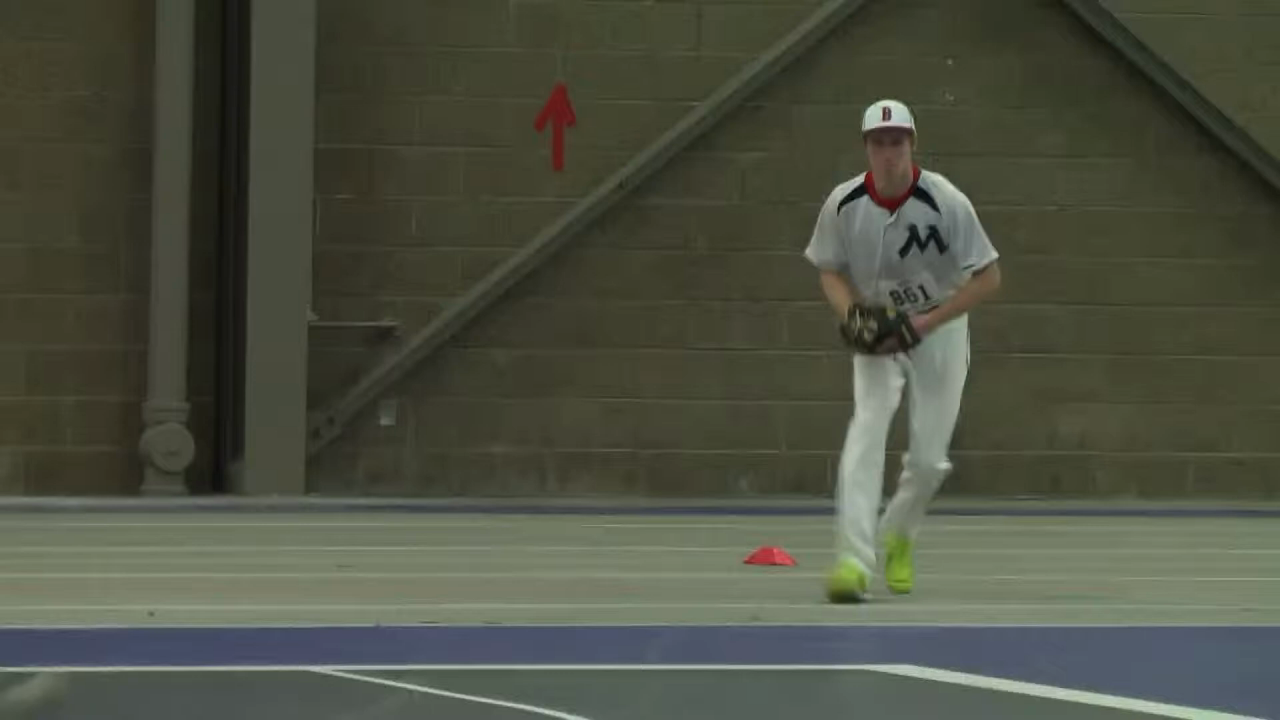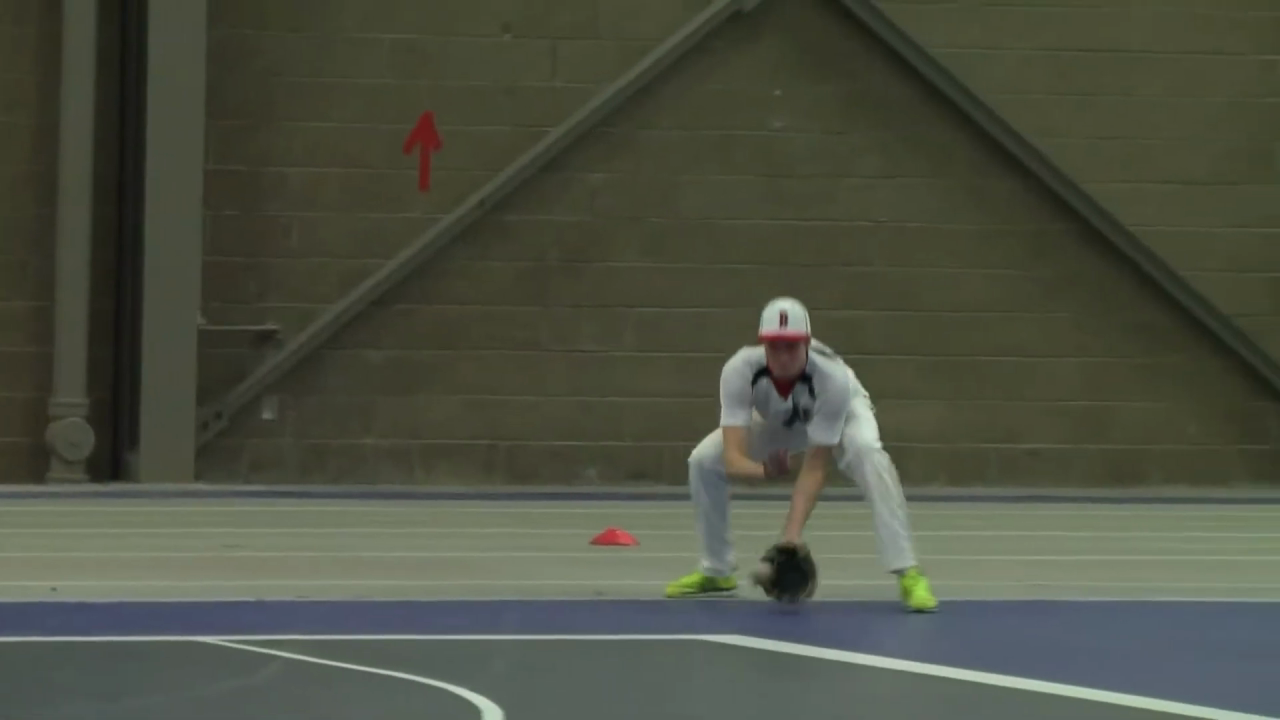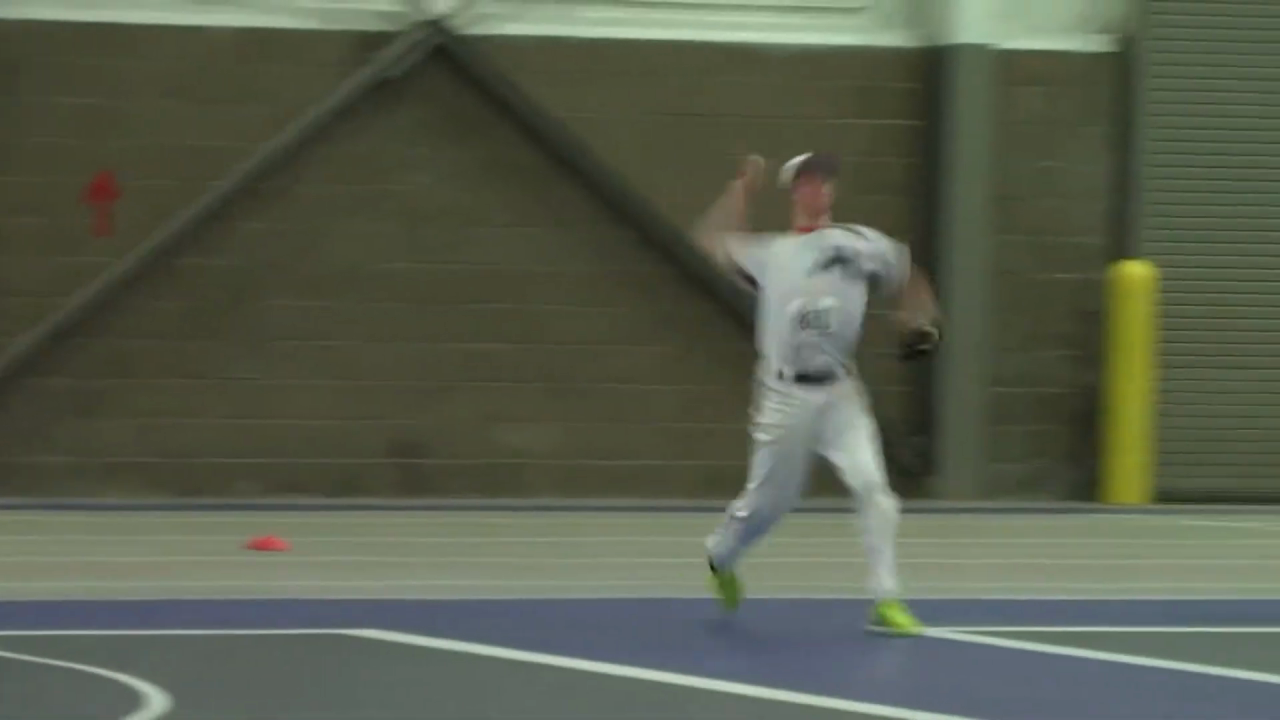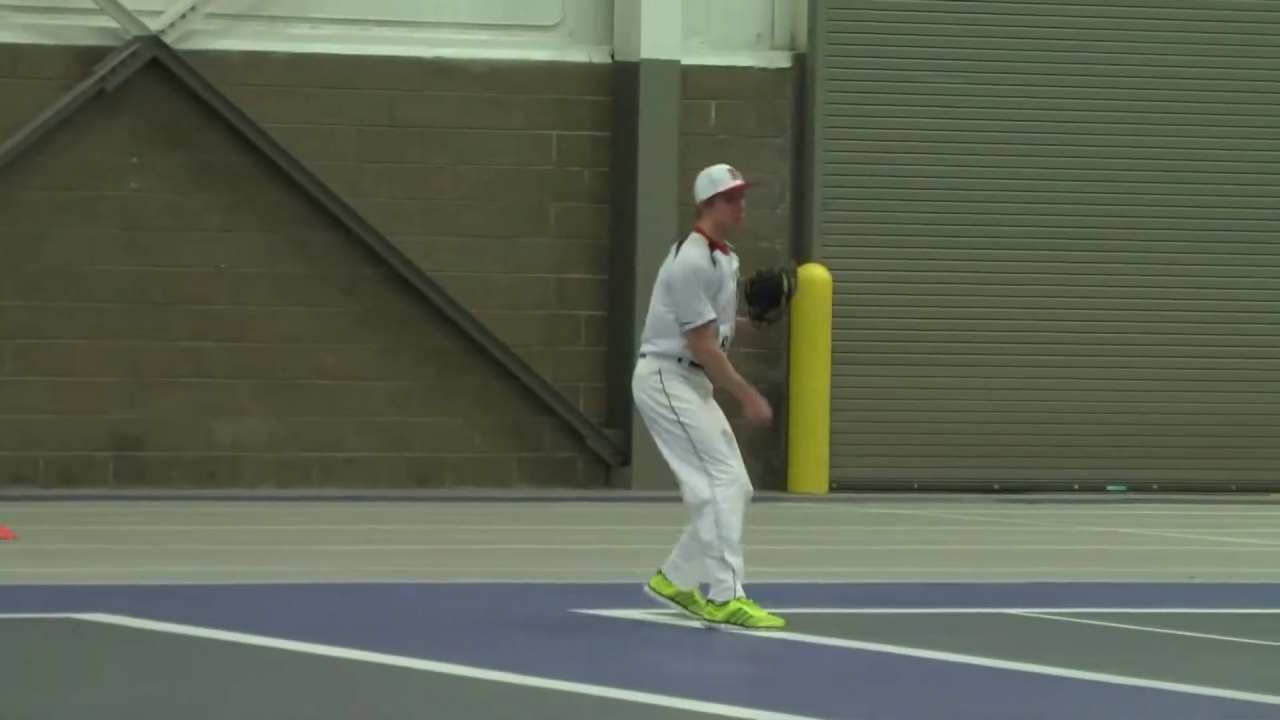
dt=1s
person 1, frame 1
left shoulder: (946, 200)
right shoulder: (843, 203)
left elbow: (989, 278)
right elbow: (830, 271)
left wrist: (929, 322)
right wrist: (854, 318)
left hip: (939, 327)
left knee: (929, 454)
right knee: (869, 428)
person 1, frame 2
left shoulder: (830, 377)
right shoulder: (740, 370)
left elbow: (815, 469)
right elbow: (734, 455)
left wrist: (792, 532)
right wrist: (760, 470)
left hip: (841, 406)
right hip: (773, 422)
left knee: (868, 458)
right knee: (704, 463)
left ankle: (908, 573)
right ankle: (717, 568)
person 1, frame 3
left shoulder: (855, 243)
right shoulder: (766, 251)
left elbow: (911, 280)
right elbow: (710, 241)
left wrist: (919, 320)
right wrist: (742, 187)
left hip: (838, 392)
right hip: (785, 395)
left knee: (871, 488)
right knee: (766, 504)
left ankle: (884, 601)
right ankle: (722, 555)
person 1, frame 4
left shoulder: (723, 257)
right shoulder: (691, 261)
right elbow: (701, 345)
left wrist: (751, 320)
right wrist: (749, 397)
left hip: (689, 384)
right hip: (664, 380)
left knee: (731, 489)
right knee: (723, 482)
left ankle: (677, 581)
right ankle: (726, 598)
